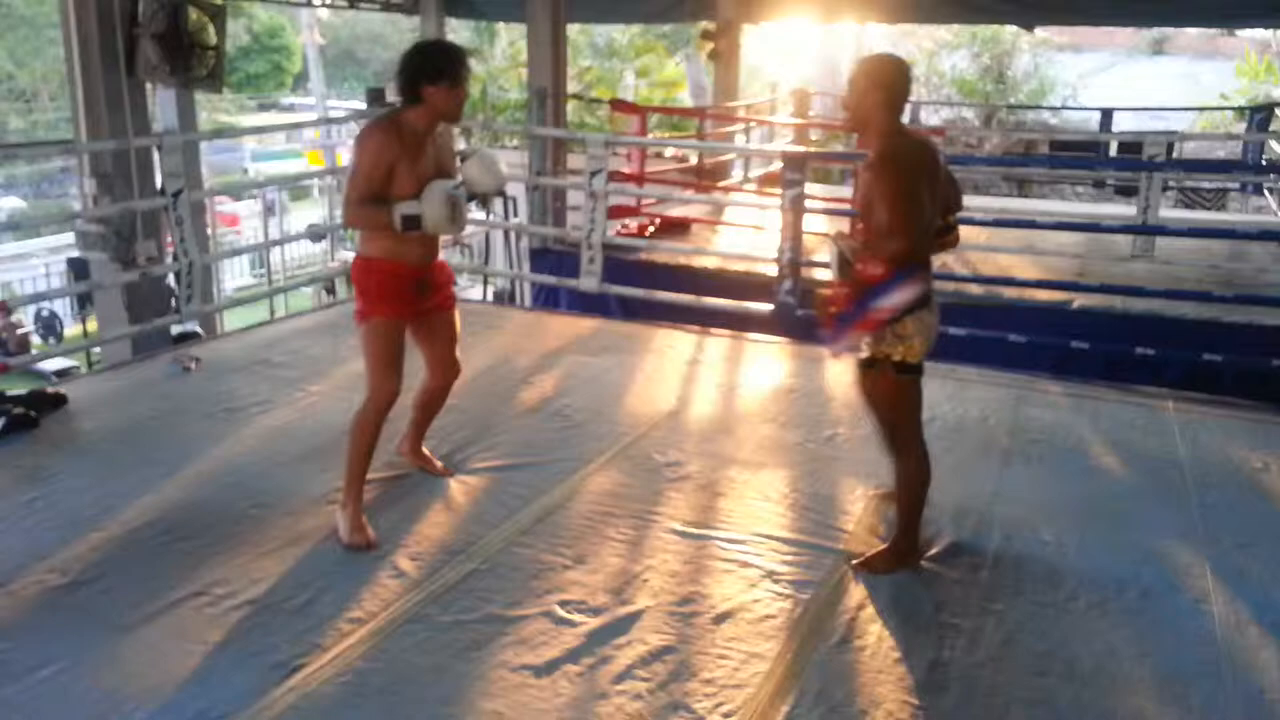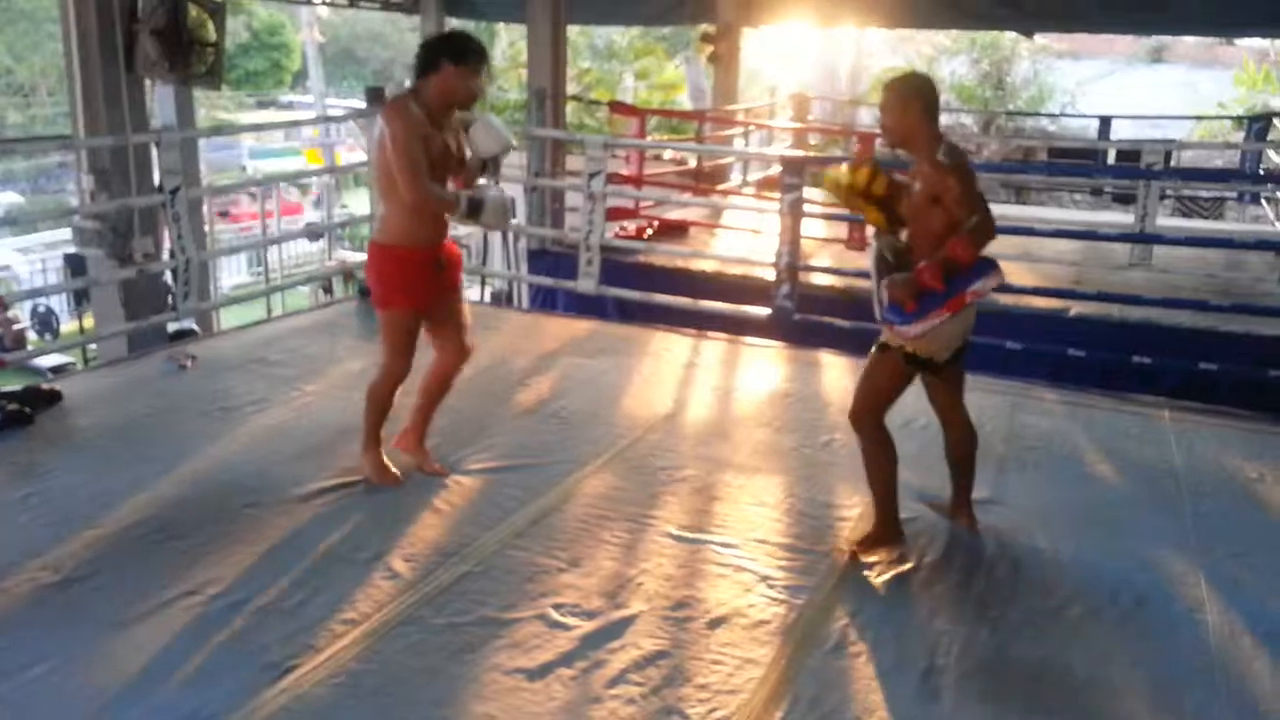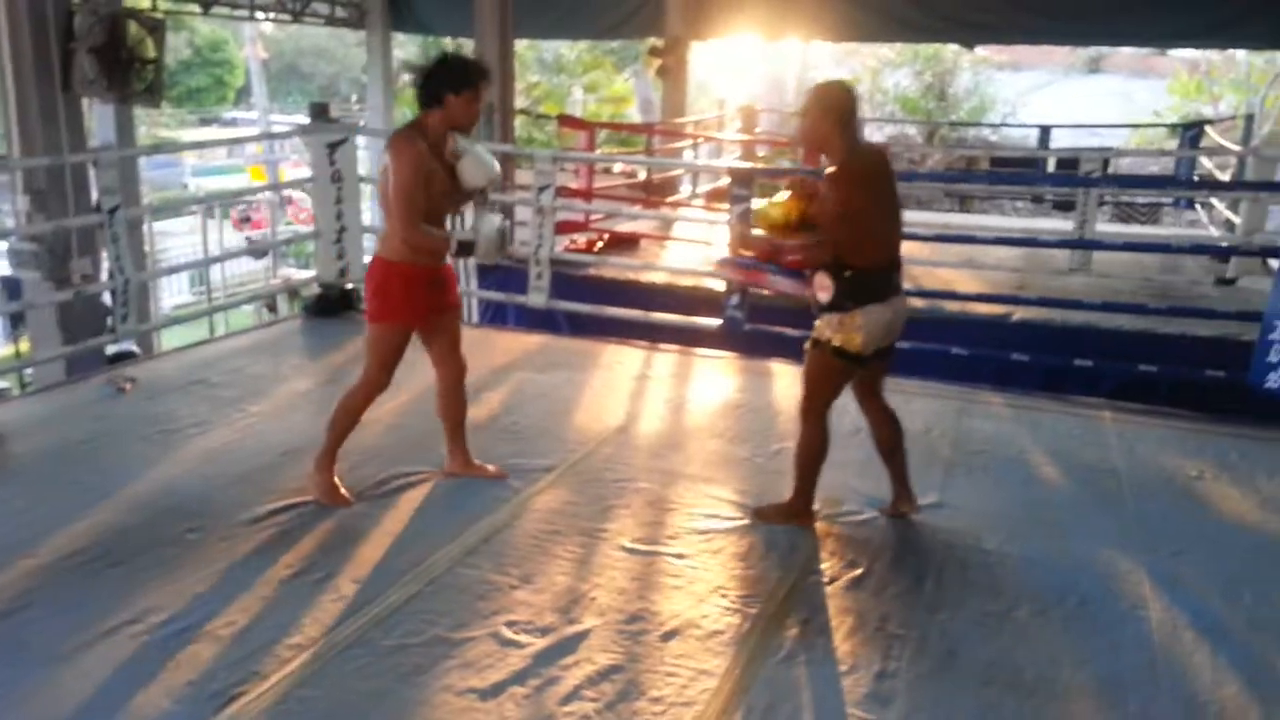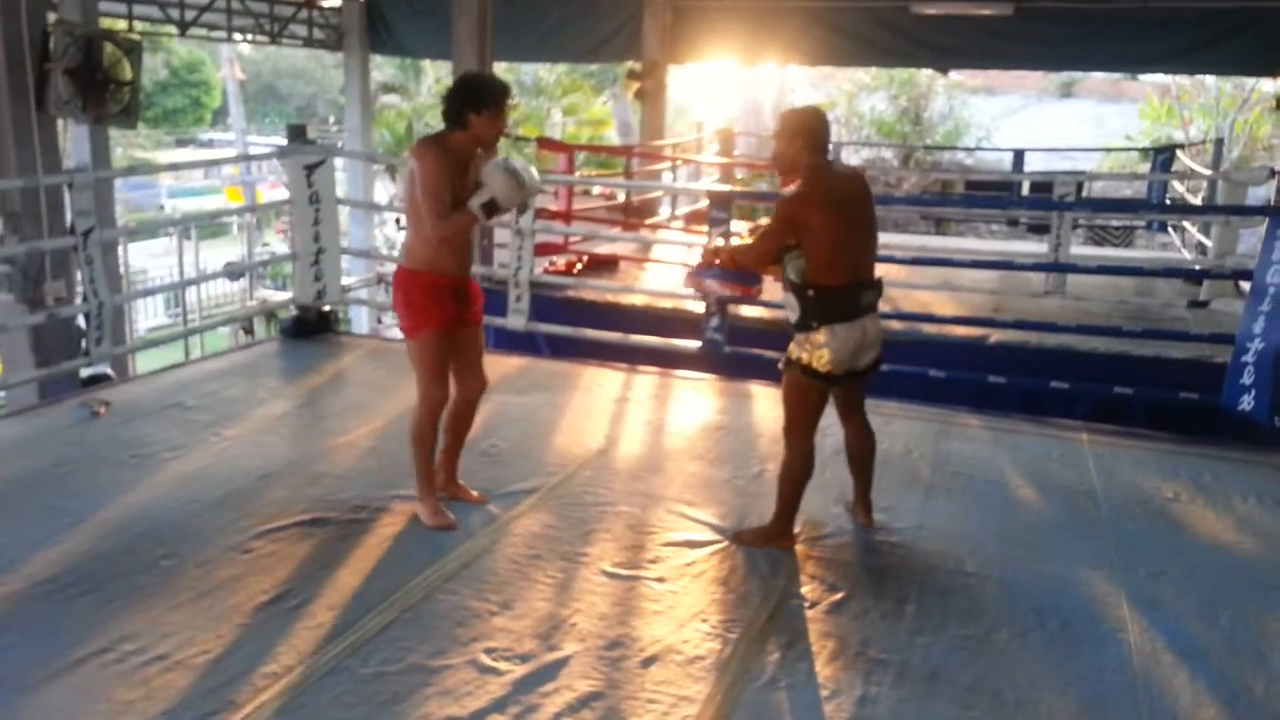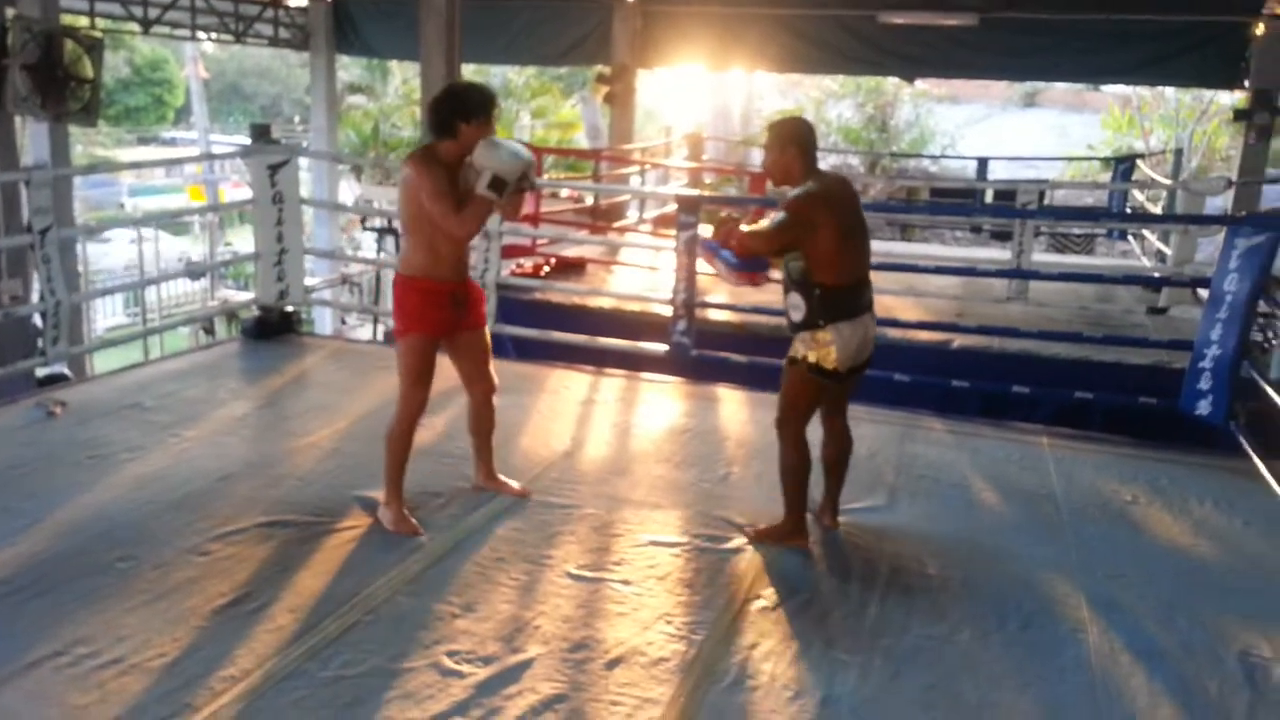
dt=0.4s
person 1, frame 1
left shoulder: (441, 136)
right shoulder: (381, 137)
right elbow: (354, 212)
right wrist: (412, 216)
left hip: (430, 273)
right hip: (383, 277)
left knee: (445, 371)
right knee: (383, 390)
left ankle: (412, 443)
right ankle: (350, 506)
person 1, frame 2
left shoulder: (450, 119)
right shoulder: (401, 115)
left elbow: (460, 178)
right elbow: (417, 196)
left wrist: (486, 158)
right wrist: (472, 206)
left hip: (437, 254)
right hip: (398, 260)
left knee: (454, 353)
right knee: (396, 366)
left ankle: (412, 436)
right ankle: (371, 449)
person 1, frame 3
left shoulder: (446, 142)
right shoulder: (410, 148)
right elbow: (409, 231)
left wrist: (472, 188)
left hip: (435, 275)
right hip: (397, 277)
left knee: (452, 369)
right knee: (374, 381)
left ankle: (459, 457)
right ankle: (324, 465)
person 1, frame 4
left shoulder: (479, 158)
right shoulder: (430, 155)
right elbow: (440, 227)
left wrist: (505, 195)
right wrist: (487, 202)
left hip: (460, 286)
right hip: (421, 286)
left knee: (472, 387)
right knee: (434, 395)
left ankle: (447, 475)
right ankle: (425, 493)
person 1, frame 5
left shoulder: (471, 164)
right shoulder: (422, 167)
left elbow: (514, 211)
right elbow: (461, 227)
left wrist: (518, 177)
right wrist: (494, 183)
left hip: (461, 290)
right hip: (419, 293)
left knee: (483, 387)
right knee: (413, 400)
left ankle: (485, 472)
right ankle: (391, 500)
person 2, frame 1
left shoulder: (880, 166)
right shoulder: (919, 148)
left elbow: (897, 245)
right elbow: (949, 201)
left wrist: (853, 292)
left hip: (893, 316)
right hip: (907, 305)
left knee: (902, 432)
right knee: (897, 420)
left ankle: (906, 544)
right ankle: (908, 489)
person 2, frame 2
left shoulder: (939, 166)
right shoulder: (933, 162)
left elbow: (979, 226)
left wrist: (924, 279)
right hip: (947, 312)
left knee: (864, 413)
right knee: (951, 408)
left ankle: (886, 524)
right ankle: (962, 504)
person 2, frame 3
left shoulder: (839, 180)
right shoulder: (874, 159)
left elbow: (820, 250)
right wrist: (811, 200)
left hip: (852, 311)
right hip: (887, 303)
left knee: (813, 410)
right knee: (872, 399)
left ankle: (799, 506)
right ankle: (901, 492)
person 2, frame 4
left shoulder: (801, 199)
right shoulder: (854, 181)
left elbow: (756, 254)
left wrist: (719, 253)
right wrist: (779, 248)
left hip: (826, 331)
right hip: (865, 322)
left knee: (798, 433)
right knee: (853, 415)
left ankle: (780, 528)
right ankle: (862, 504)
person 2, frame 5
left shoulder: (806, 199)
right shoulder: (839, 187)
left elbow: (762, 243)
left wrist: (730, 233)
right wrist: (753, 237)
left hip: (826, 330)
right hip: (860, 321)
left knee: (790, 426)
right knee: (834, 415)
left ankle: (793, 526)
right ankle: (829, 505)
